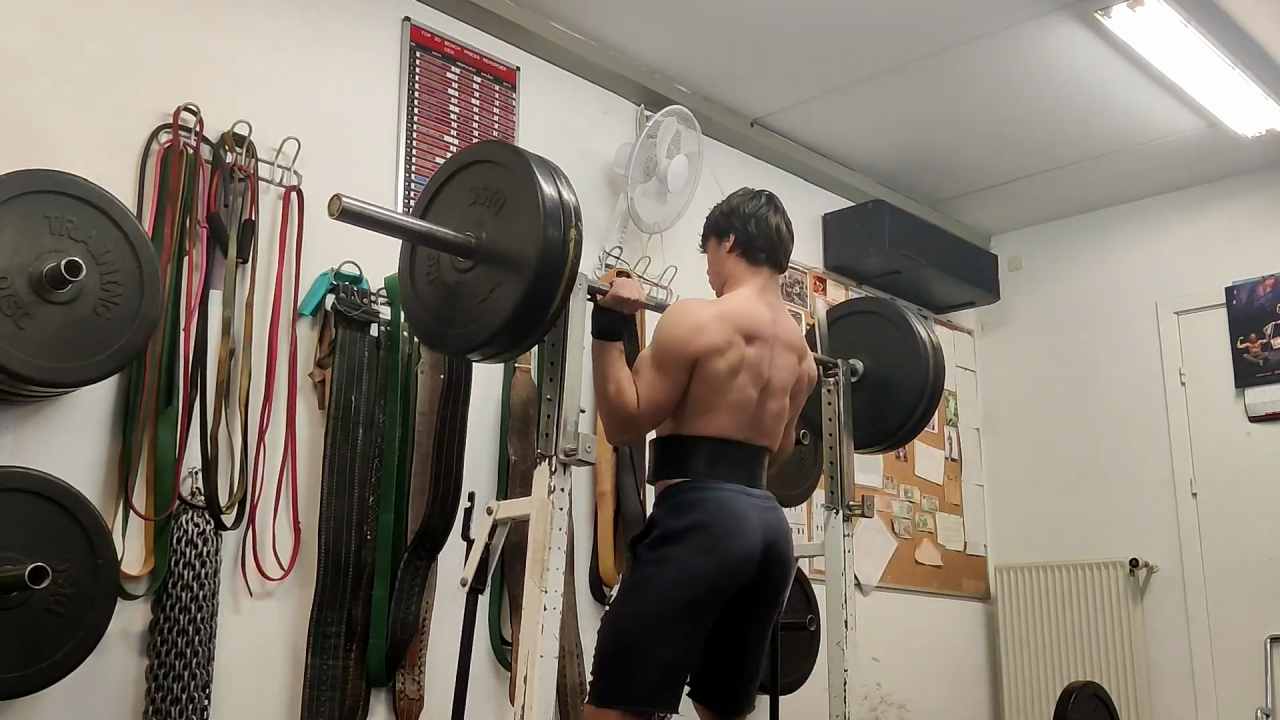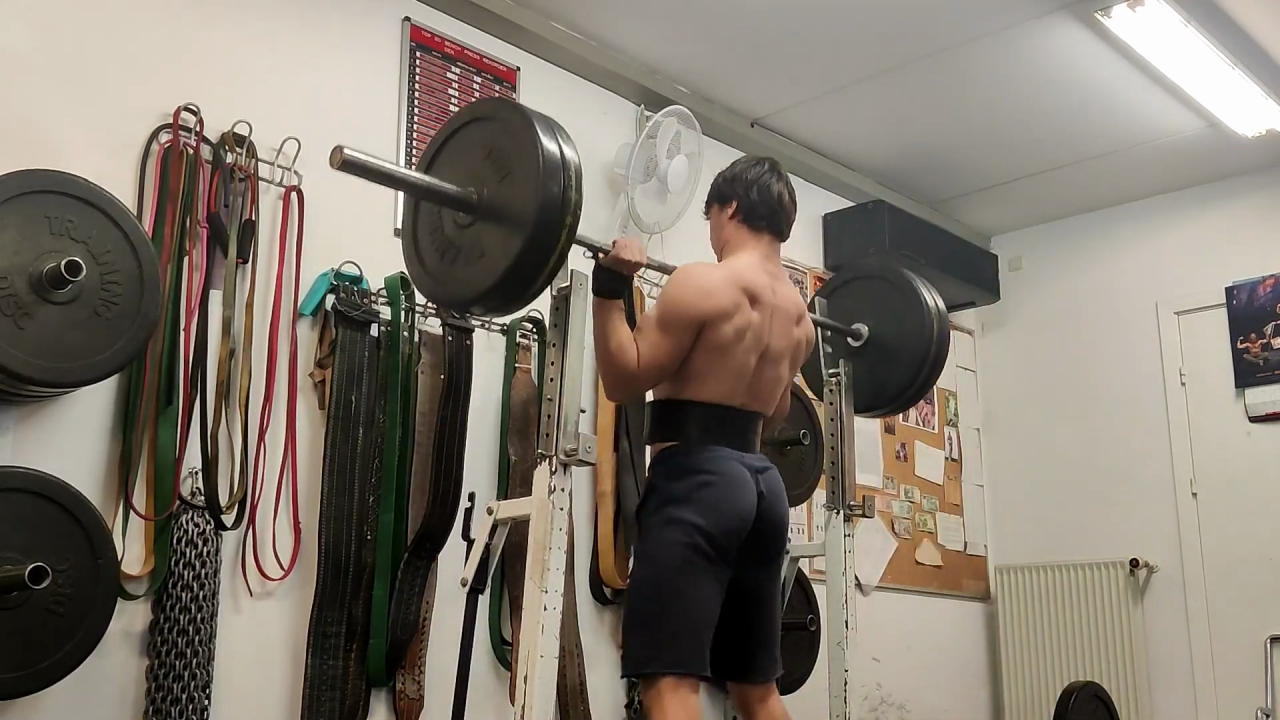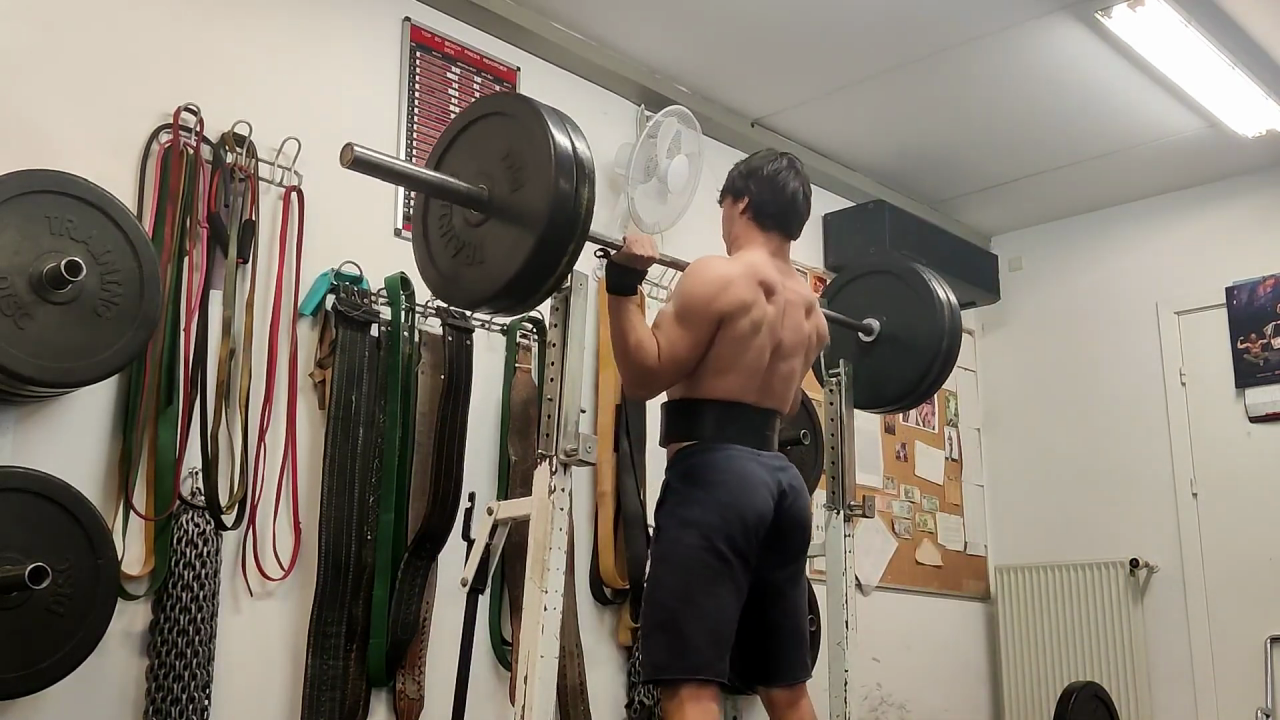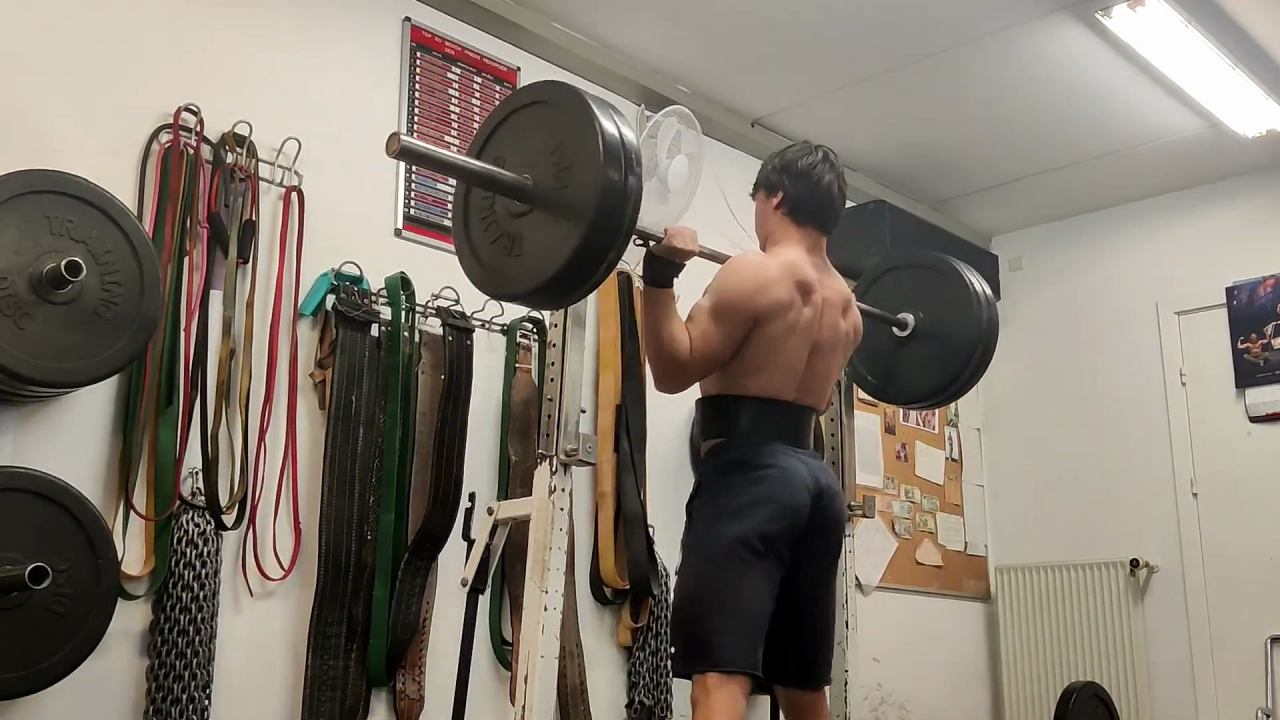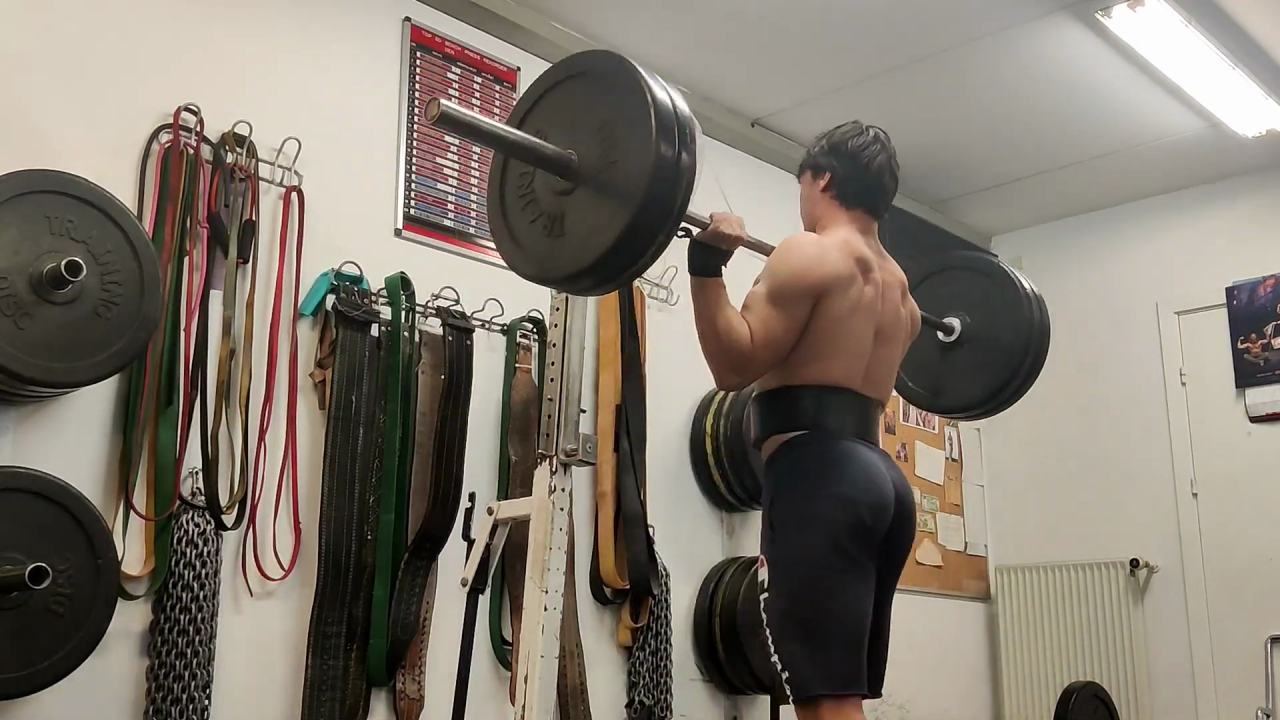
dt=0.4s
person 1, frame 1
left shoulder: (696, 319)
right shoulder: (800, 346)
left elbow: (623, 422)
left wrist: (608, 326)
left hip: (700, 522)
right hip: (766, 524)
person 1, frame 2
left shoulder: (702, 282)
right shoulder: (800, 311)
left elbow: (623, 379)
left wrist: (609, 288)
left hip: (696, 485)
right hip: (761, 487)
person 1, frame 3
left shoulder: (717, 276)
right shoulder: (810, 306)
left elbow: (645, 374)
left wrist: (623, 282)
left hip: (714, 479)
right hip: (781, 483)
person 1, frame 4
left shoulder: (754, 274)
right shoulder: (847, 303)
left elbow: (674, 369)
left wrist: (659, 275)
left hip: (748, 479)
right hip: (814, 481)
person 1, frame 5
left shoulder: (811, 252)
right shoulder: (901, 288)
left elbow: (735, 364)
left wrist: (707, 262)
left hip: (818, 476)
right hip: (881, 480)
